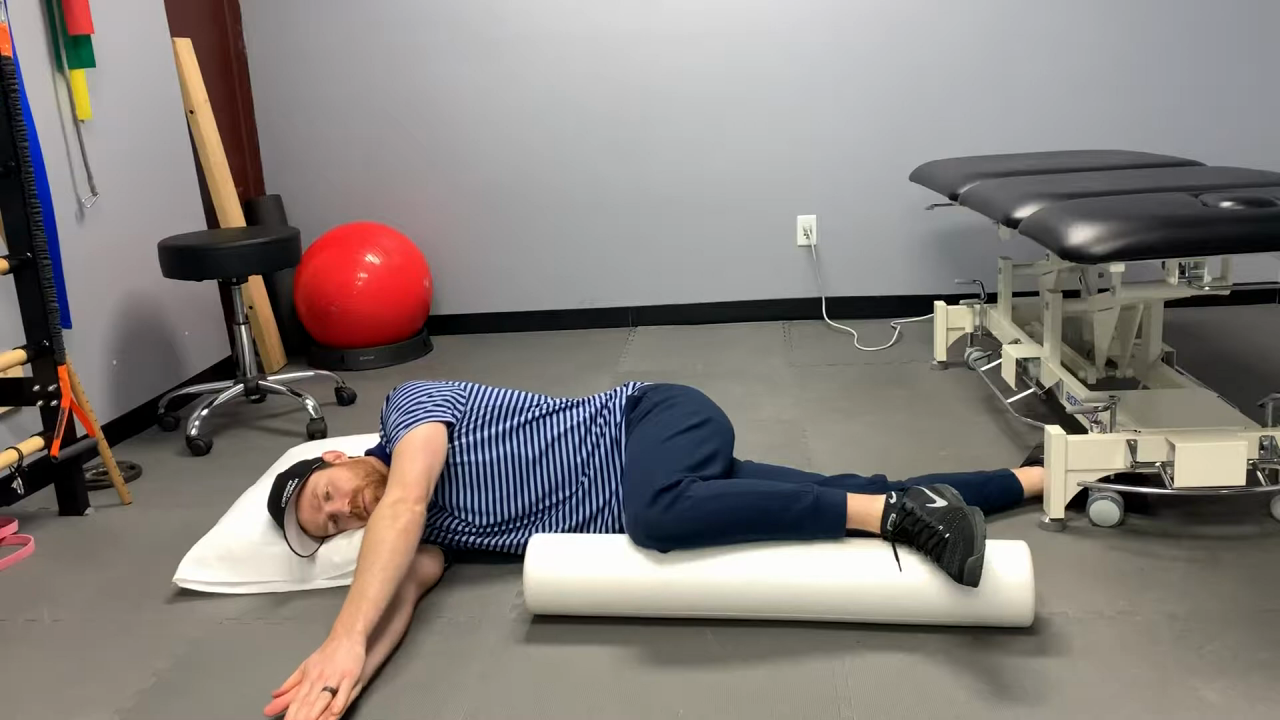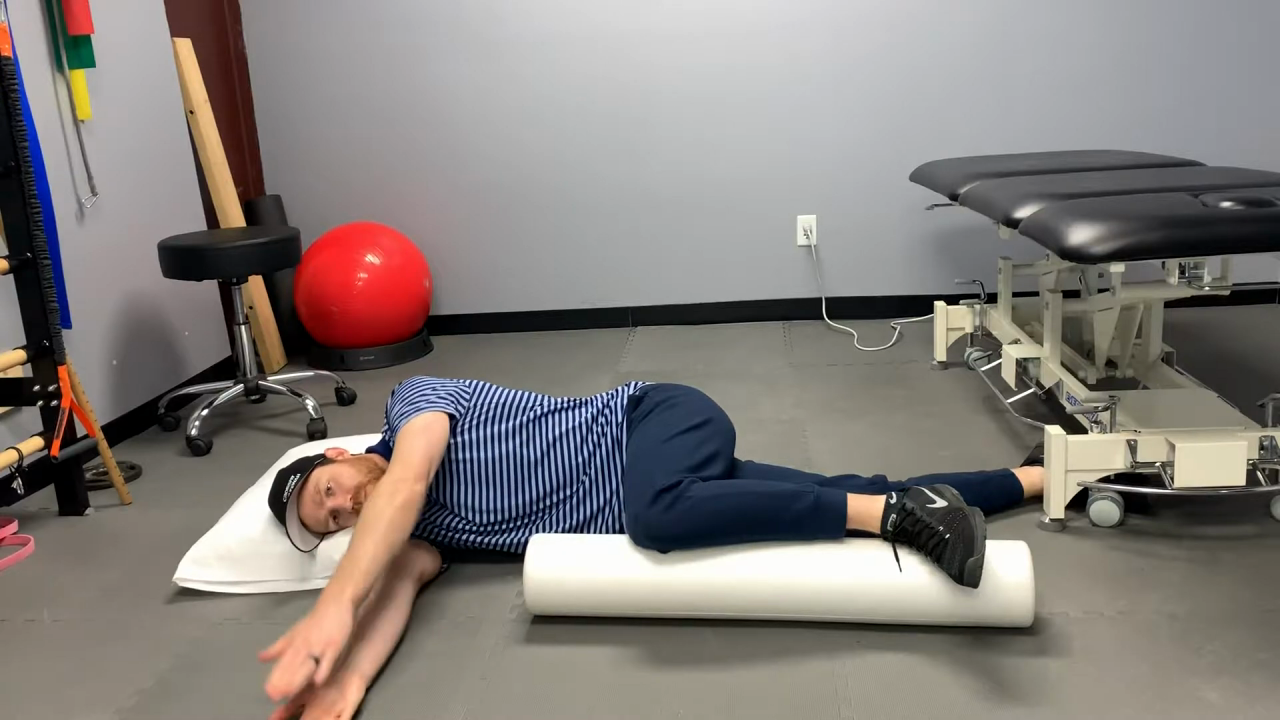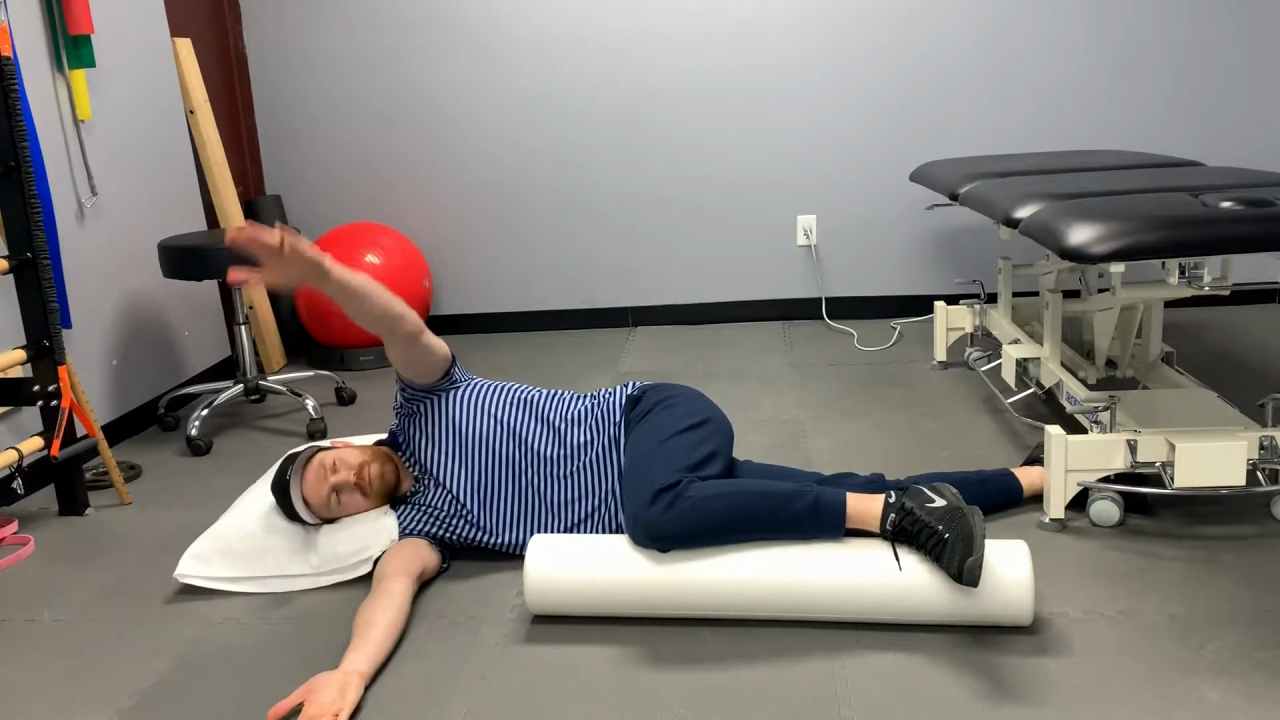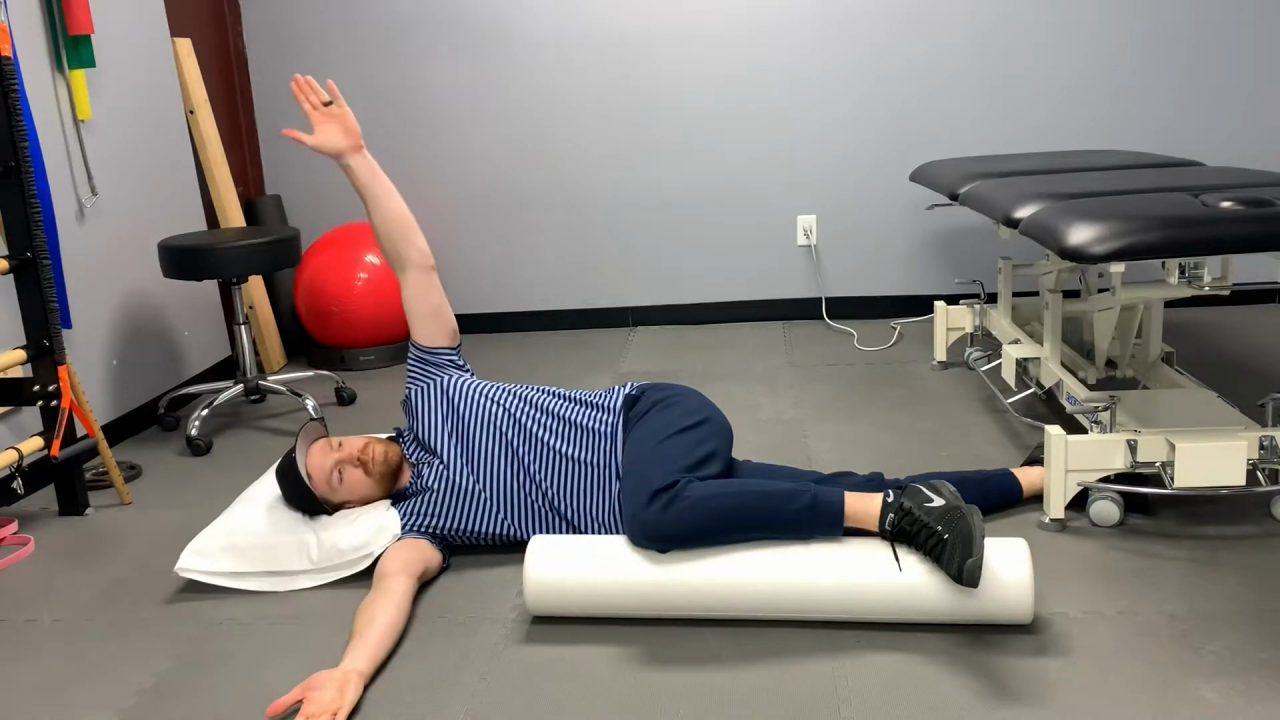
dt=0.4s
person 1, frame 1
left shoulder: (409, 404)
right shoulder: (432, 531)
left elbow: (403, 502)
right elbow: (406, 587)
left wrist: (343, 639)
left hip: (656, 419)
right hip: (659, 501)
left knee: (657, 512)
right knee: (847, 503)
left ankle: (898, 509)
right ankle: (1040, 474)
person 1, frame 2
left shoulder: (413, 401)
right shoulder: (426, 527)
left elbow: (404, 483)
right elbow: (399, 584)
left wrist: (331, 610)
left hip: (657, 422)
right hip: (646, 507)
left knee: (659, 513)
right knee: (851, 501)
left ankle: (898, 510)
right ankle: (1040, 476)
person 1, frame 3
left shoulder: (425, 402)
right shoulder: (422, 518)
left elbow: (401, 325)
right elbow: (393, 587)
left wrist: (313, 271)
left hip: (652, 417)
right hip: (650, 512)
left knee: (663, 510)
right knee: (844, 495)
left ankle: (896, 509)
right ankle: (1040, 479)
person 1, frame 4
left shoulder: (429, 392)
right shoulder: (423, 517)
left elbow: (415, 266)
right elbow: (394, 582)
left wrist: (355, 155)
left hip: (658, 418)
right hip: (652, 505)
left knee: (655, 513)
right knee: (844, 502)
left ankle: (897, 508)
right ankle: (1039, 477)
